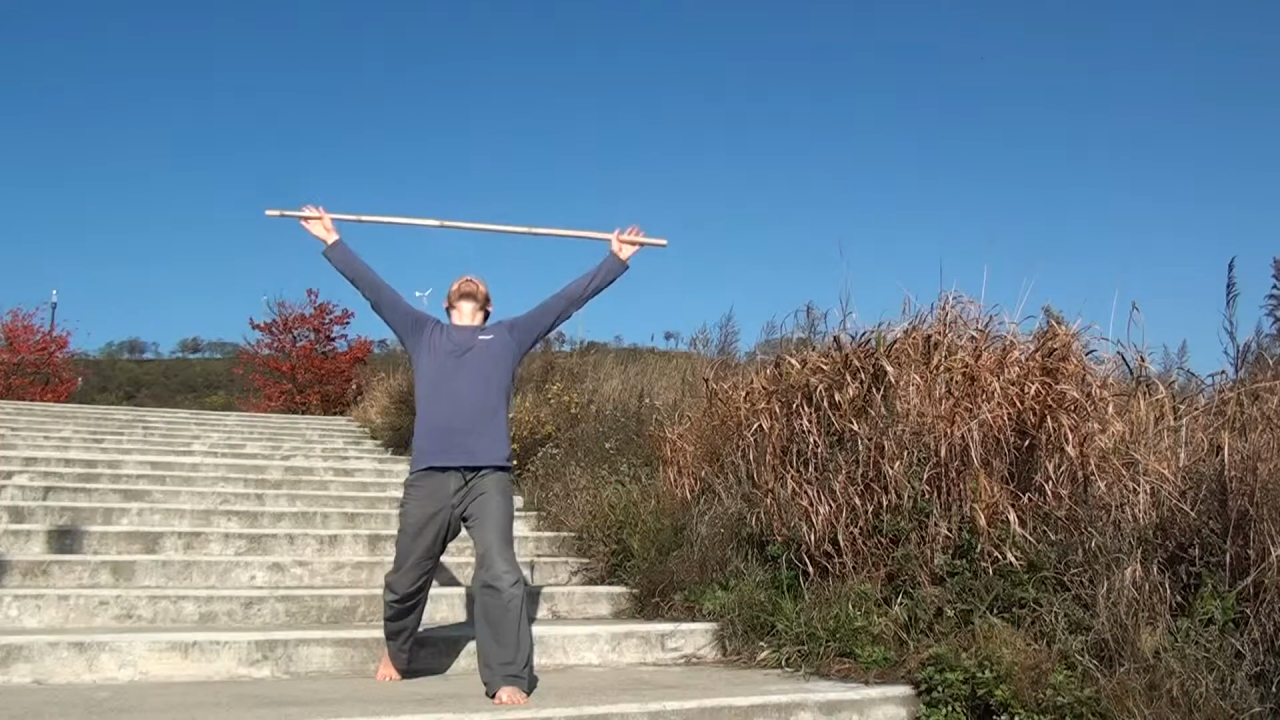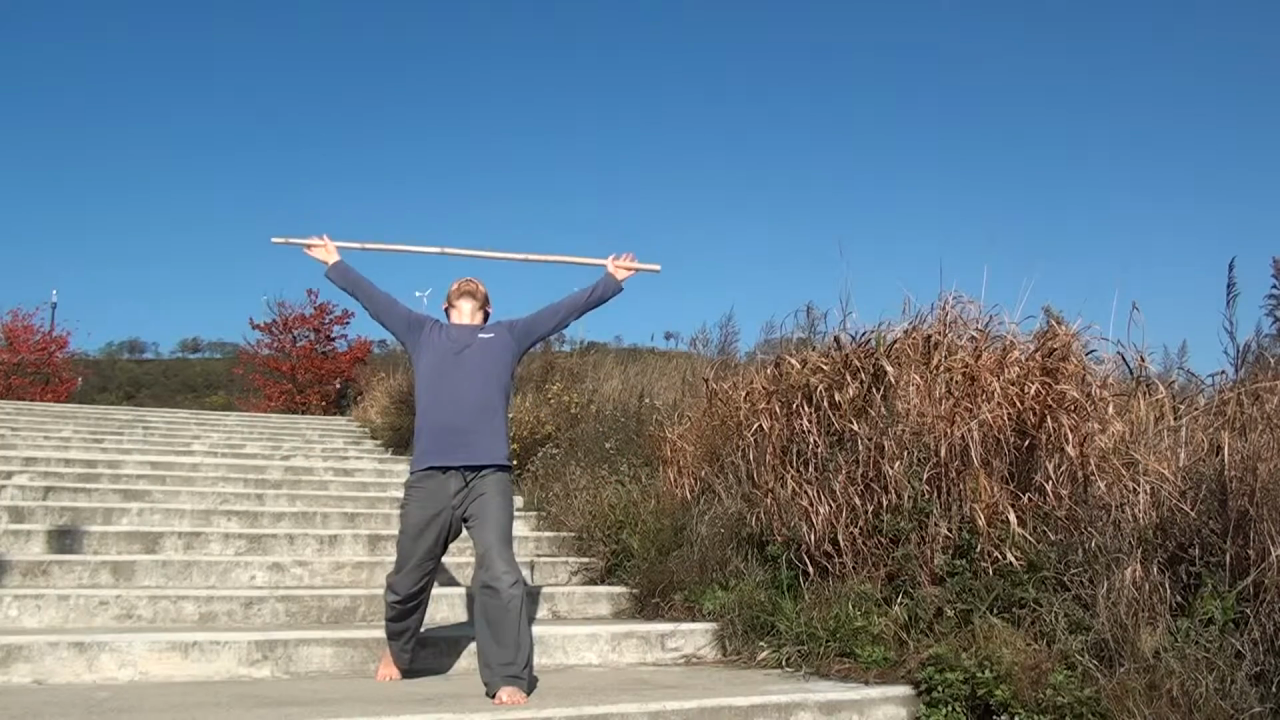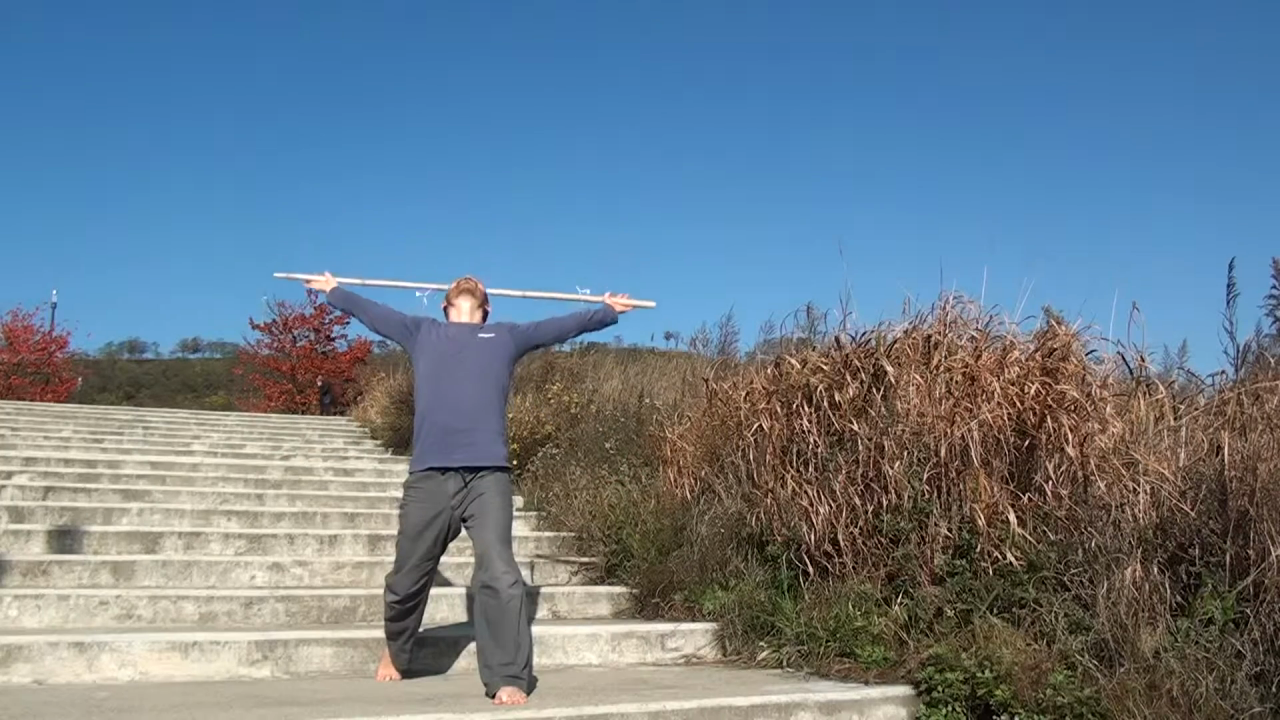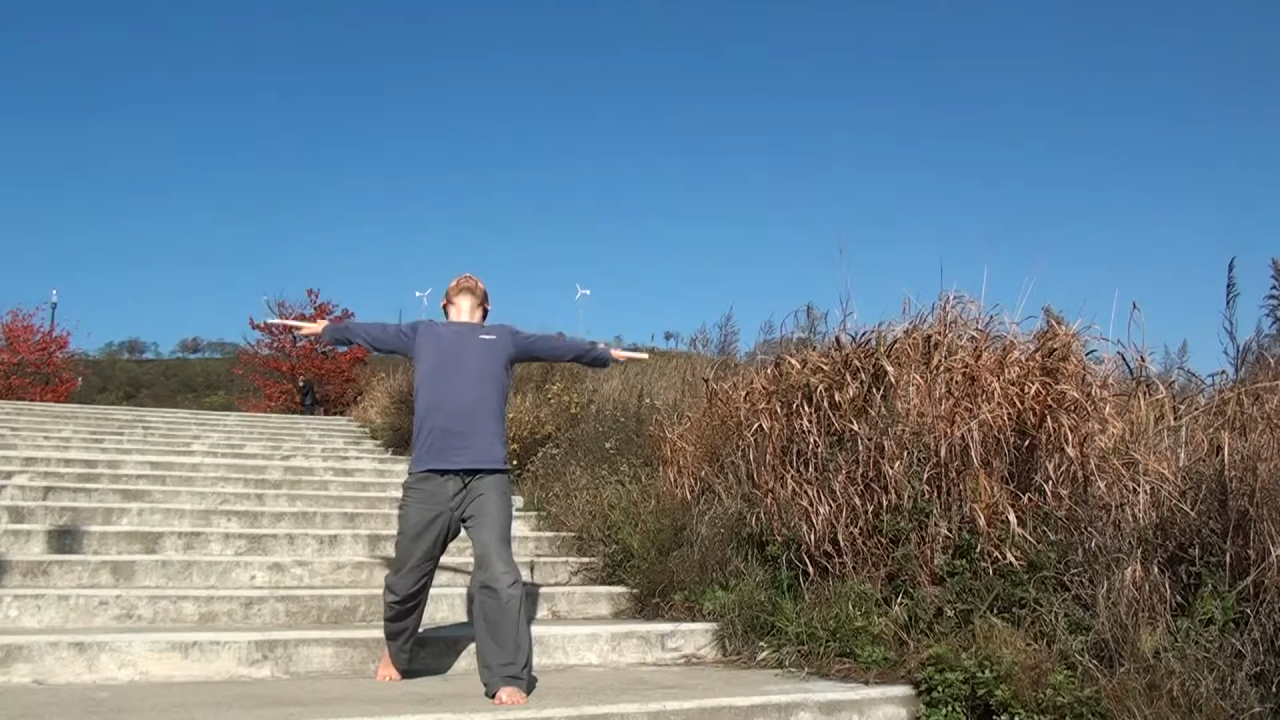
dt=0.3s
person 1, frame 1
left shoulder: (509, 337)
right shoulder: (422, 333)
left elbow: (568, 299)
right elbow: (372, 287)
left wrist: (616, 260)
right wrist: (332, 240)
left hip: (489, 476)
right hip: (429, 476)
left knee: (500, 576)
right knee: (407, 578)
left ankle: (510, 679)
right ankle: (395, 655)
person 1, frame 2
left shoulder: (508, 335)
right shoulder: (423, 332)
left elbow: (567, 308)
right elbow: (370, 296)
left wrist: (611, 279)
right wrist: (333, 262)
left hip: (489, 475)
right hip: (430, 476)
left knee: (500, 575)
right knee: (409, 578)
left ankle: (510, 679)
right ankle: (396, 654)
person 1, frame 3
left shoulder: (506, 336)
right shoulder: (422, 333)
left elbow: (565, 325)
right elbow: (370, 312)
left wrist: (608, 311)
right wrist: (333, 290)
left hip: (488, 475)
right hip: (429, 476)
left knee: (499, 576)
right knee: (407, 577)
left ankle: (509, 680)
right ankle: (395, 654)
person 1, frame 4
left shoulder: (504, 338)
right shoulder: (422, 334)
left elbow: (562, 349)
right elbow: (369, 334)
left wrist: (604, 355)
right wrist: (328, 329)
left hip: (488, 476)
right hip: (428, 477)
left knee: (498, 575)
right knee: (407, 577)
left ankle: (509, 680)
right ankle: (395, 653)
